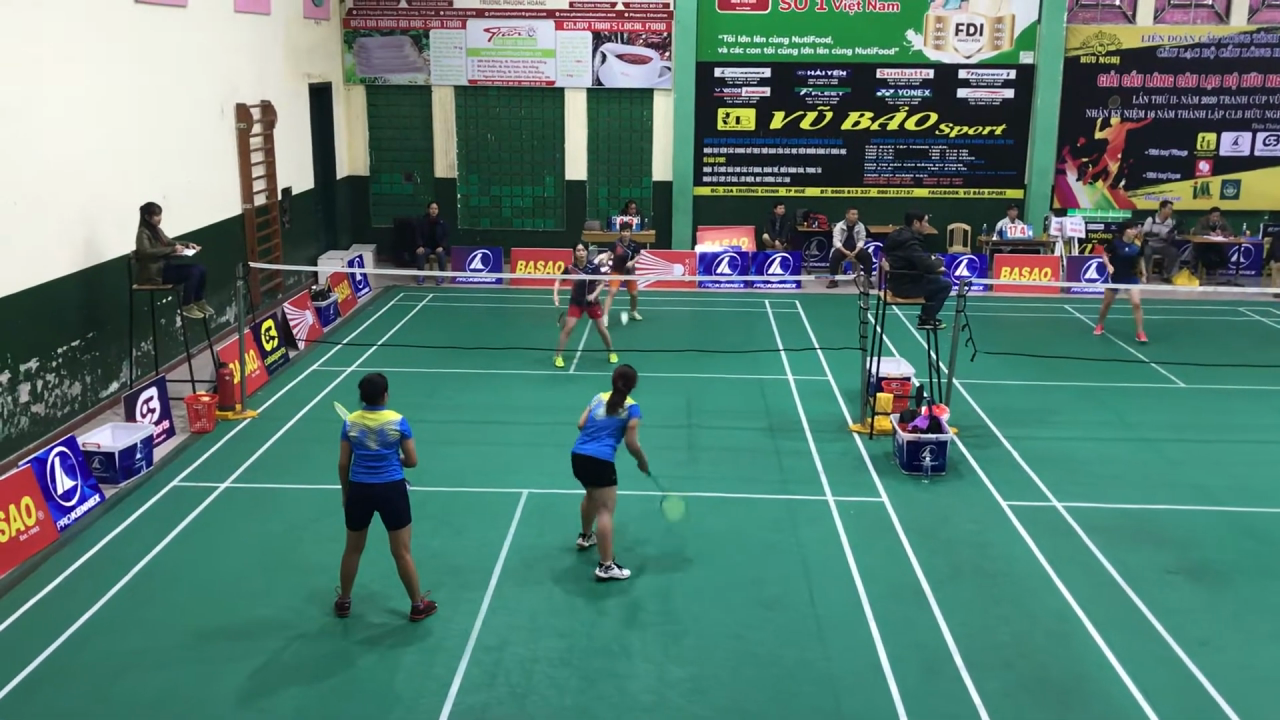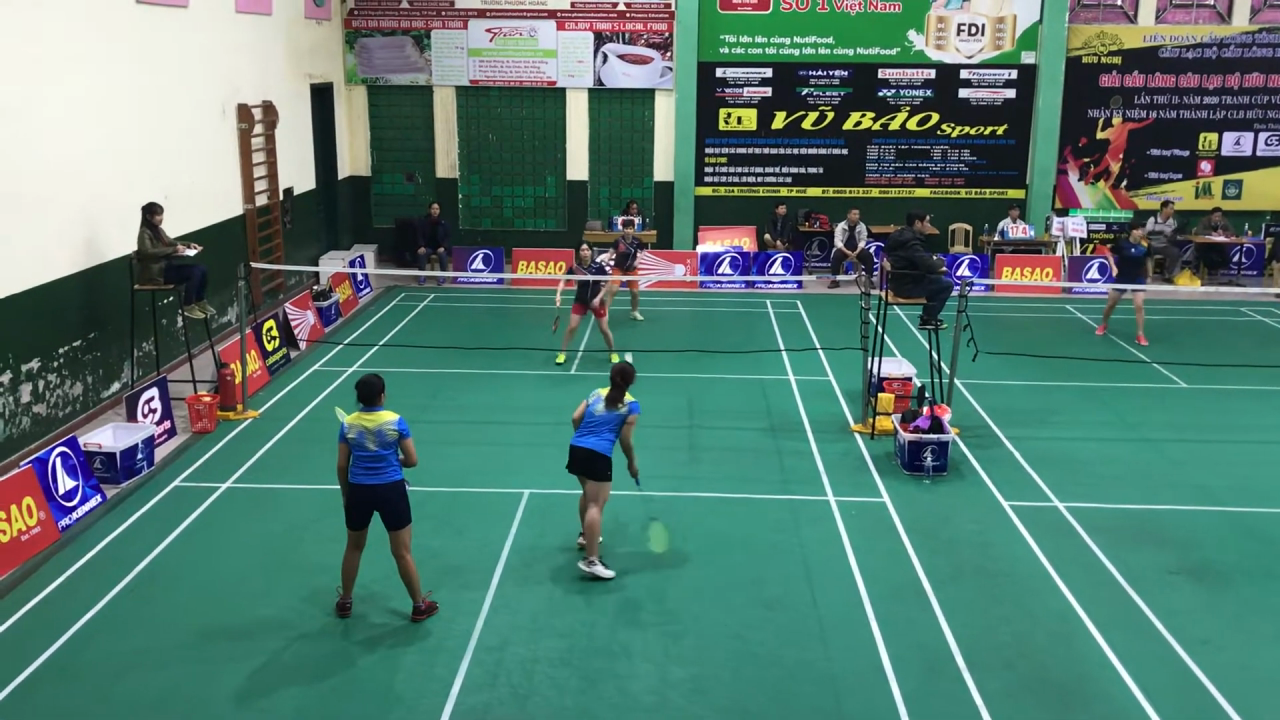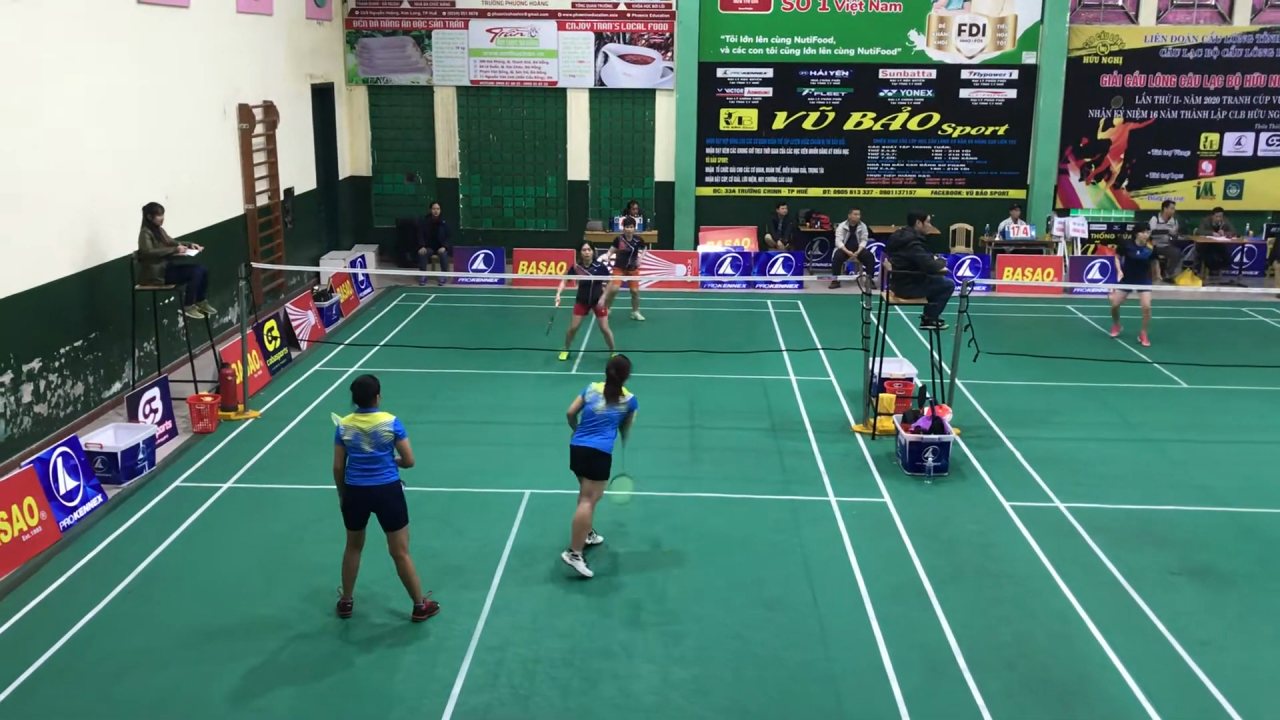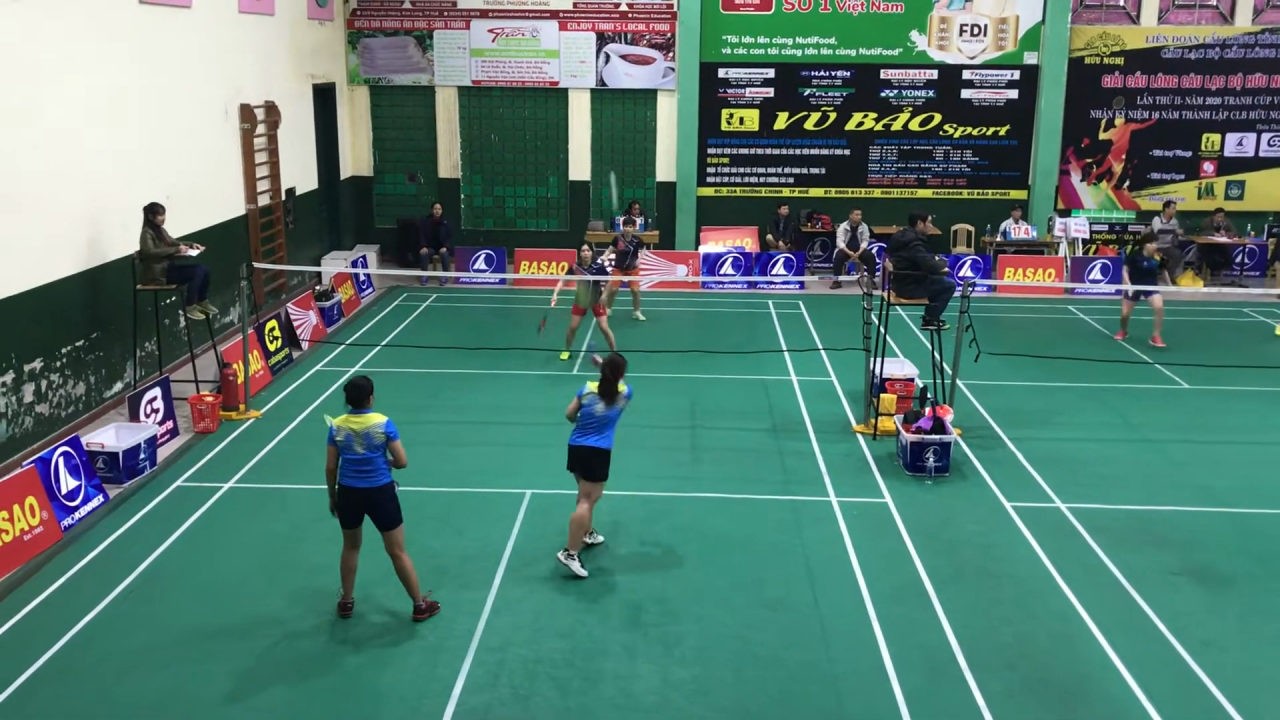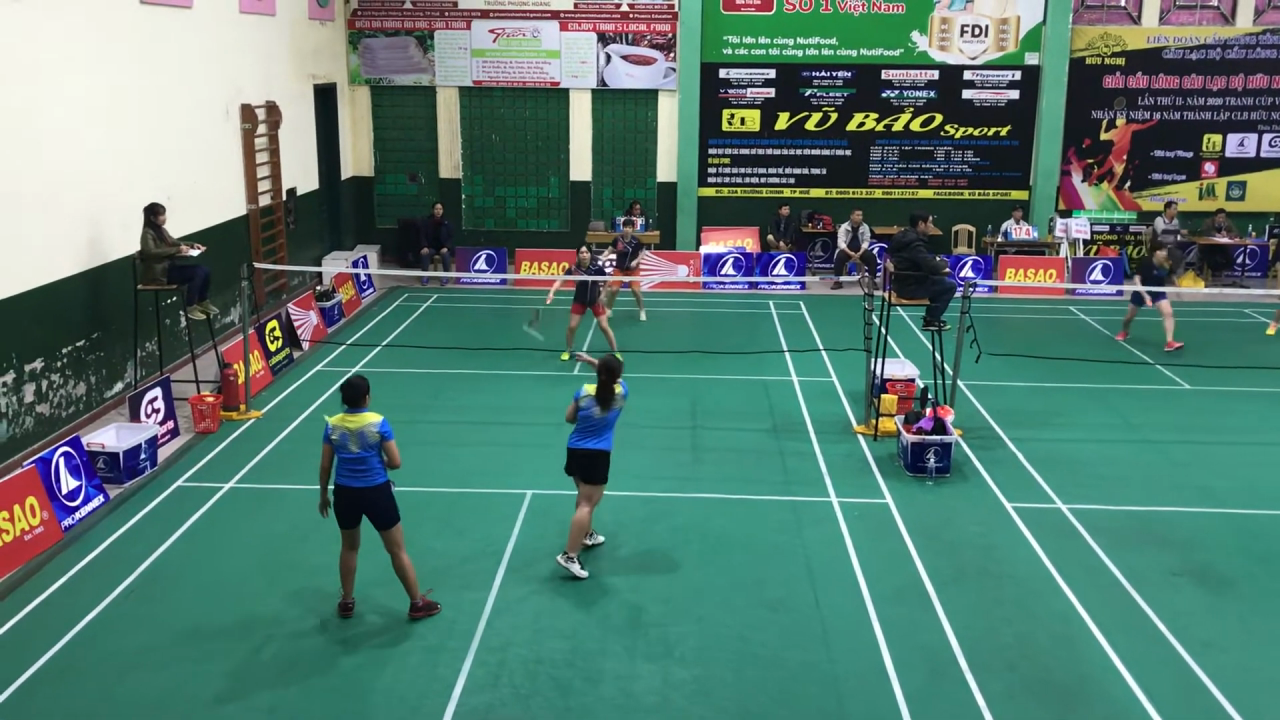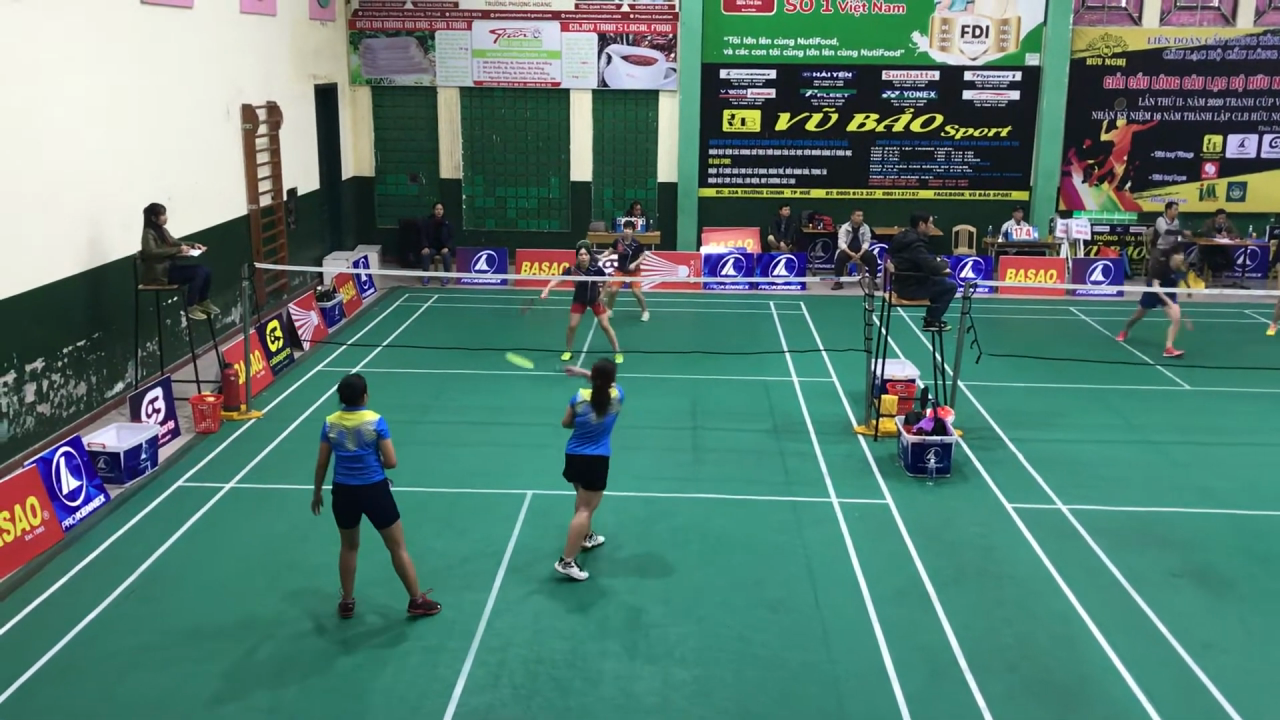
dt=0.1s
person 1, frame 1
left shoulder: (350, 423)
right shoulder: (398, 421)
left elbow: (343, 464)
right elbow: (412, 461)
left wrist: (345, 493)
left hip: (359, 490)
right hip: (391, 490)
left knee: (353, 549)
right knee: (402, 553)
left ankle: (344, 601)
right ankle: (417, 605)
person 1, frame 2
left shoulder: (348, 424)
right shoulder: (396, 421)
left elbow: (342, 465)
right elbow: (412, 461)
left wrist: (345, 494)
left hip: (358, 491)
right hip: (390, 490)
left knee: (353, 548)
right knee: (402, 553)
left ankle: (345, 601)
right ankle: (419, 606)
person 1, frame 3
left shoulder: (344, 426)
right shoulder: (391, 422)
left elbow: (338, 467)
right elbow: (409, 461)
left wrist: (342, 495)
left hip: (355, 493)
right hip: (387, 492)
left knee: (353, 548)
right knee: (401, 553)
left ankle: (346, 601)
right ankle: (420, 606)
person 1, frame 4
left shoulder: (336, 426)
right shoulder: (383, 423)
left elbow: (330, 467)
right elbow: (402, 462)
left wrist: (332, 496)
left hip: (348, 493)
right hip: (380, 492)
left knee: (350, 547)
right knee: (397, 552)
left ankle: (346, 601)
right ankle: (420, 605)
person 1, frame 5
left shoulder: (332, 425)
right shoulder: (378, 423)
left elbow: (325, 466)
right elbow: (395, 463)
left wrist: (323, 495)
left hip: (345, 493)
right hip: (376, 492)
left knee: (349, 547)
right knee: (397, 550)
left ankle: (347, 601)
right ankle: (417, 603)
person 1, frame 6
left shoulder: (330, 423)
right shoulder: (375, 421)
left elbow: (321, 464)
right elbow: (391, 462)
left wrist: (317, 493)
left hip: (343, 492)
right hip: (374, 490)
left knee: (349, 547)
right knee: (397, 547)
left ankle: (347, 602)
right ankle: (417, 600)
person 2, frame 1
left shoulder: (598, 398)
right shoulder: (632, 408)
left elbow: (581, 424)
right elbow: (631, 444)
right wrist: (643, 462)
left hip: (578, 454)
right hip: (600, 460)
left knee: (591, 496)
right knee: (605, 511)
left ankle: (586, 536)
right ankle: (606, 565)
person 2, frame 2
left shoulder: (596, 394)
right shoulder: (631, 405)
left elbow: (576, 418)
right elbow: (626, 440)
right wrist: (632, 463)
left hip: (577, 448)
right hip: (598, 455)
left knee: (588, 494)
right knee: (596, 505)
left ankle: (587, 535)
right ankle: (591, 560)
person 2, frame 3
left shoulder: (591, 389)
right shoulder: (629, 399)
left elbow: (570, 413)
right elbow: (625, 428)
right wrist: (623, 442)
left hip: (577, 446)
right hip: (598, 452)
left knee: (587, 494)
right knee: (588, 501)
left ankle: (586, 533)
right ankle: (574, 553)
person 2, frame 4
left shoulder: (587, 388)
right shoulder: (625, 392)
left elbow: (570, 415)
right wrist: (614, 371)
left hip: (575, 446)
right hip: (597, 451)
left knee: (586, 495)
right knee: (587, 501)
left ankle: (586, 533)
right ankle: (570, 552)
person 2, frame 5
left shoulder: (584, 391)
right shoulder: (621, 392)
left elbow: (569, 418)
right elbow: (615, 379)
right wrist: (592, 360)
left hip: (574, 450)
right hip: (597, 454)
left knee: (584, 496)
right knee: (587, 505)
left ankle: (587, 534)
right ankle: (569, 556)
person 2, frame 6
left shoulder: (580, 396)
right shoulder: (617, 397)
left elbow: (566, 423)
right elbow: (608, 384)
right wrist: (583, 373)
left hip: (573, 455)
right hip: (596, 459)
left knee: (584, 499)
right knee: (585, 509)
left ankle: (586, 537)
right ankle: (567, 561)
